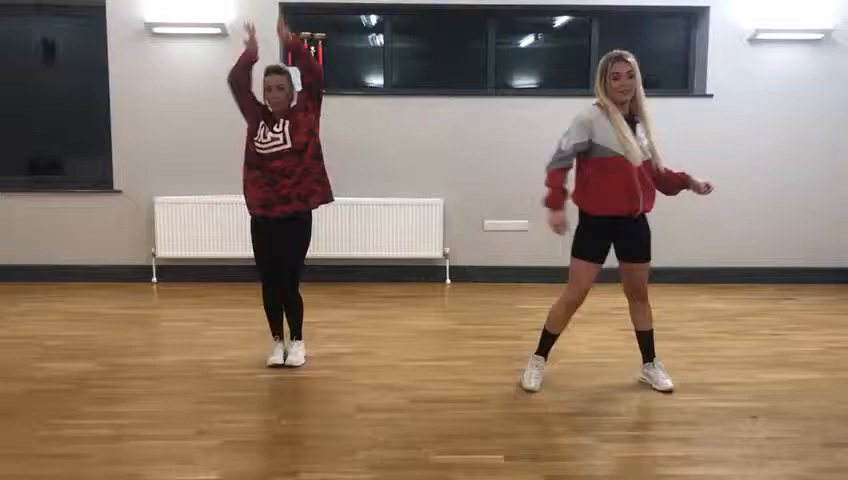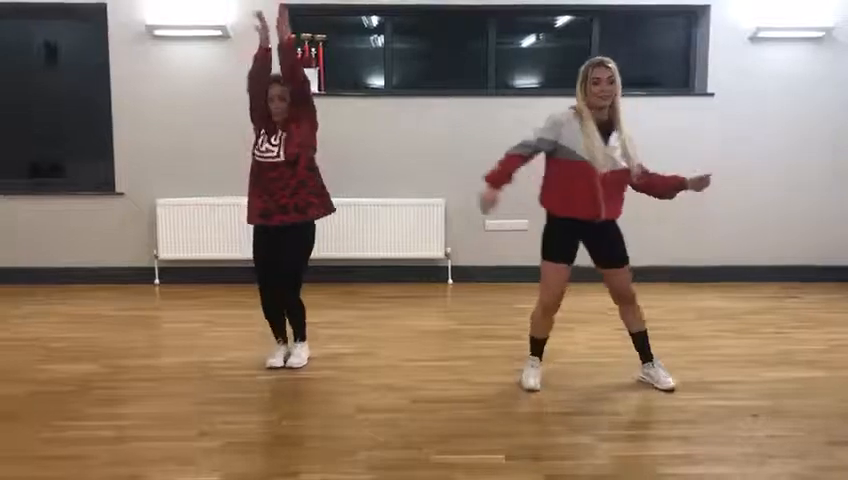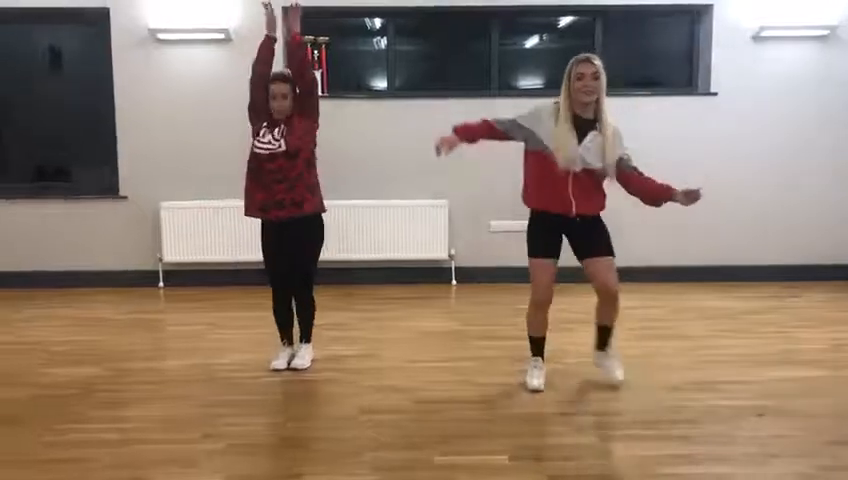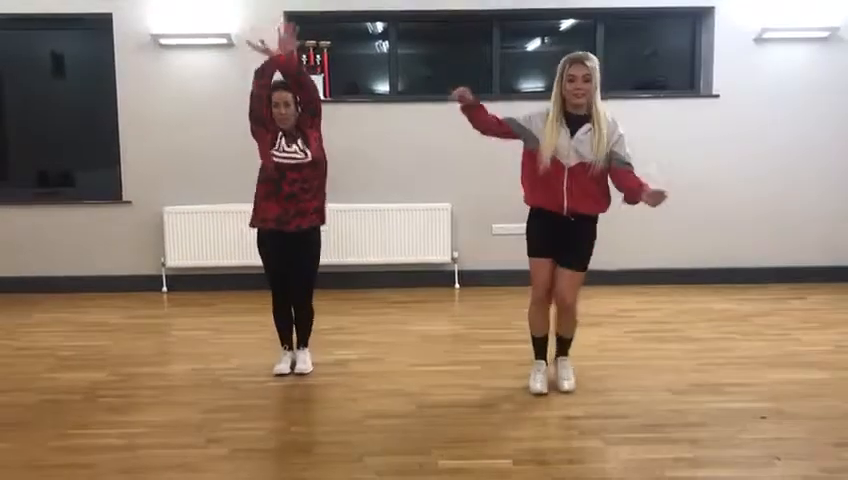
dt=0.2s
person 1, frame 1
left shoulder: (304, 114)
right shoulder: (256, 118)
left elbow: (314, 77)
right elbow: (237, 85)
left wrist: (291, 41)
right wrist: (250, 53)
left hip: (297, 213)
right hip: (263, 214)
left knee: (288, 281)
right knee: (269, 282)
left ankle: (297, 341)
right ankle: (278, 342)
person 1, frame 2
left shoulder: (304, 123)
right shoulder: (262, 125)
left elbow: (299, 83)
right elbow: (254, 86)
left wrist: (286, 40)
right wrist: (264, 44)
left hip: (299, 221)
right hip: (266, 221)
left knee: (287, 288)
right knee: (267, 289)
left ankle: (300, 343)
right ankle: (280, 343)
person 1, frame 3
left shoulder: (306, 120)
right shoulder: (260, 121)
left elbow: (307, 79)
right elbow: (256, 79)
left wrist: (294, 34)
right wrist: (270, 35)
left hip: (306, 218)
right hip: (272, 220)
left knee: (303, 287)
right knee: (280, 287)
left ankle: (305, 345)
right ankle: (285, 345)
person 1, frame 4
left shoulder: (310, 129)
right shoulder: (264, 132)
left elbow: (310, 91)
right elbow: (258, 92)
left wrist: (285, 57)
right wrist: (274, 57)
left hip: (306, 227)
right hip: (271, 229)
left knee: (302, 296)
right knee: (280, 296)
left ankle: (303, 349)
right ankle: (286, 350)
person 2, frame 1
left shoulder: (640, 123)
right shoulder: (591, 119)
right elbow: (559, 161)
left wrist: (686, 182)
right wrist: (555, 205)
left hip: (633, 220)
right hip: (597, 219)
left knee: (638, 293)
right knee: (574, 296)
left ankle: (650, 365)
right ankle: (538, 360)
person 2, frame 2
left shoulder: (620, 132)
right shoulder: (565, 123)
left elbow: (641, 179)
right elbow: (525, 149)
left wrist: (684, 184)
right wrist: (495, 183)
left hip: (604, 224)
right hip: (563, 222)
left knee: (625, 296)
right knee: (549, 299)
left ankle: (649, 365)
right ankle: (534, 361)
person 2, frame 3
left shoulder: (610, 132)
right shoulder: (544, 117)
left elbow: (631, 177)
right elbow: (499, 128)
left wrist: (671, 195)
right wrist: (459, 134)
left hip: (587, 220)
right hip: (545, 217)
left knee: (609, 289)
right knee: (541, 296)
left ankle: (604, 351)
right ankle: (537, 361)
person 2, frame 4
left shoulder: (608, 126)
right shoulder: (542, 120)
left elbow: (622, 171)
right elbow: (496, 127)
left wrist: (642, 192)
right wrist: (469, 103)
left hip: (582, 221)
right hip: (543, 217)
left knee: (566, 299)
right knee: (540, 295)
left ankle: (563, 360)
right ankle: (540, 364)
